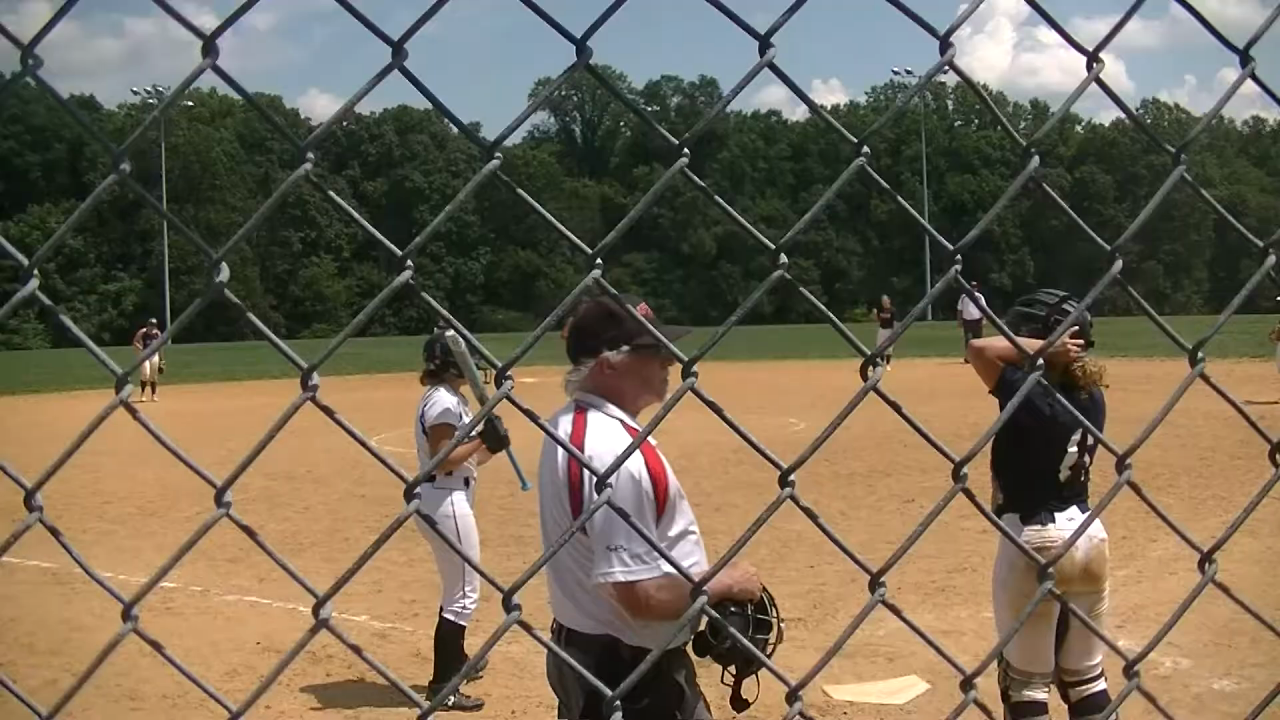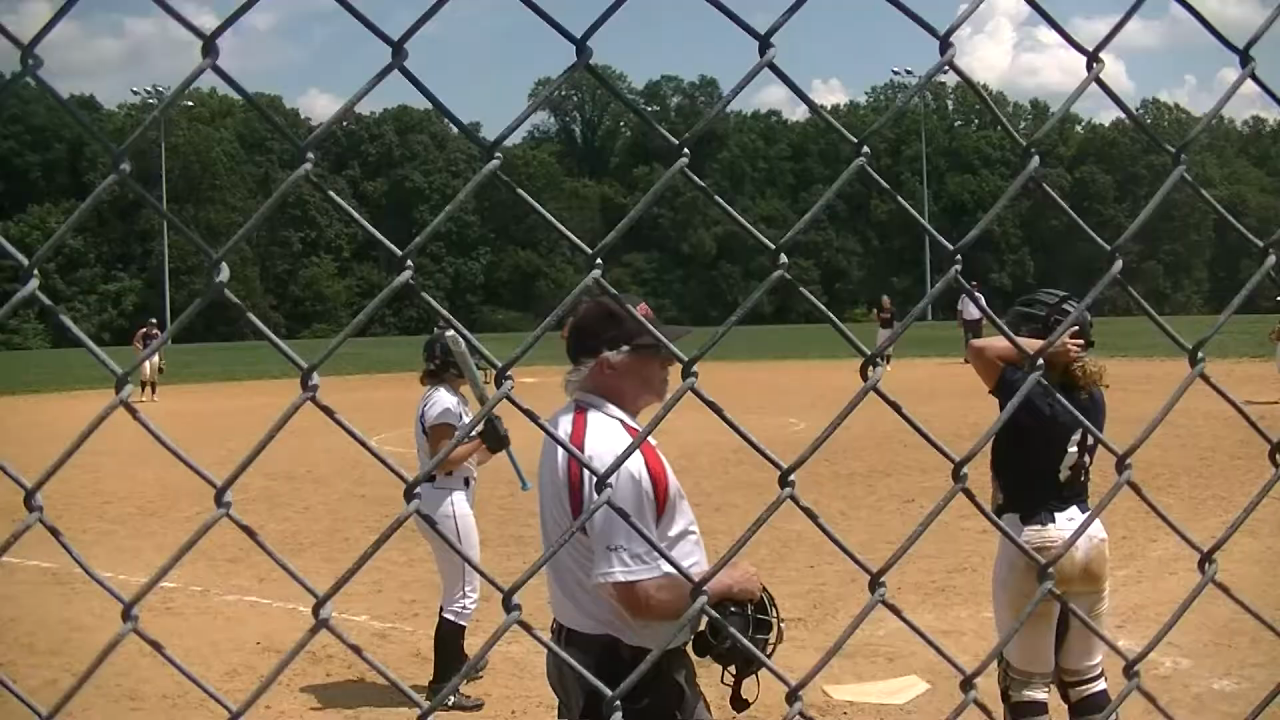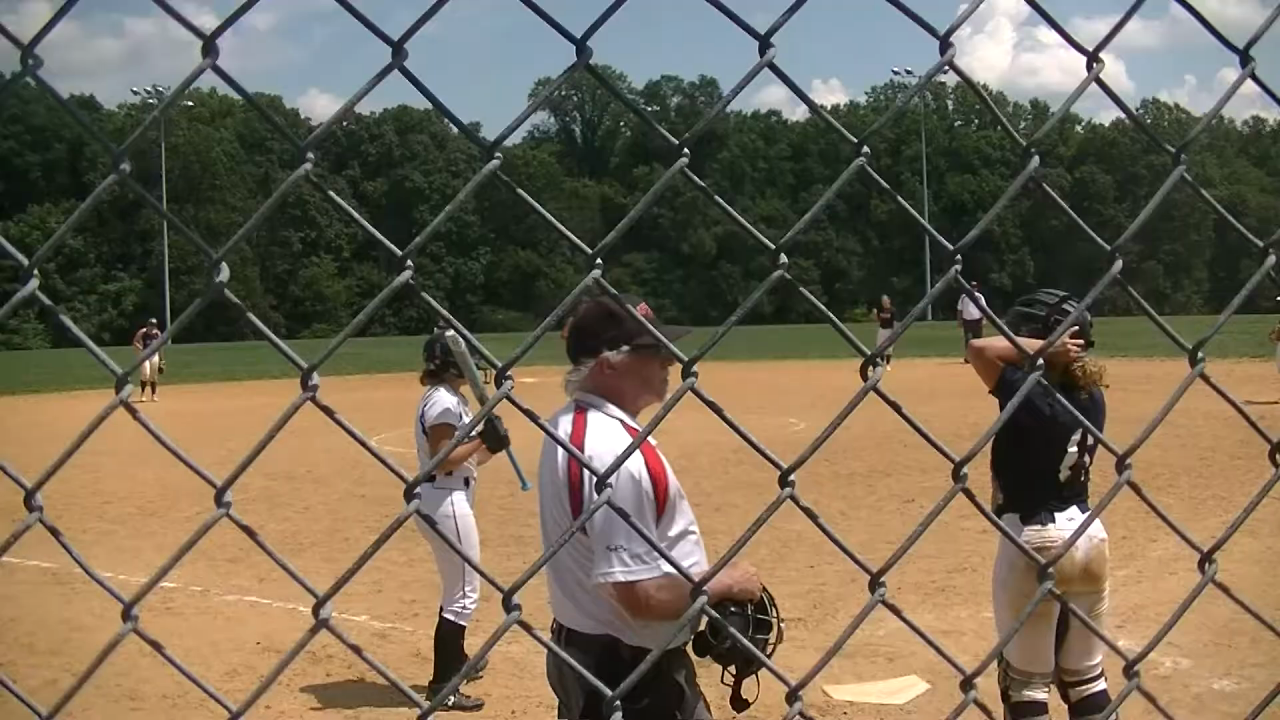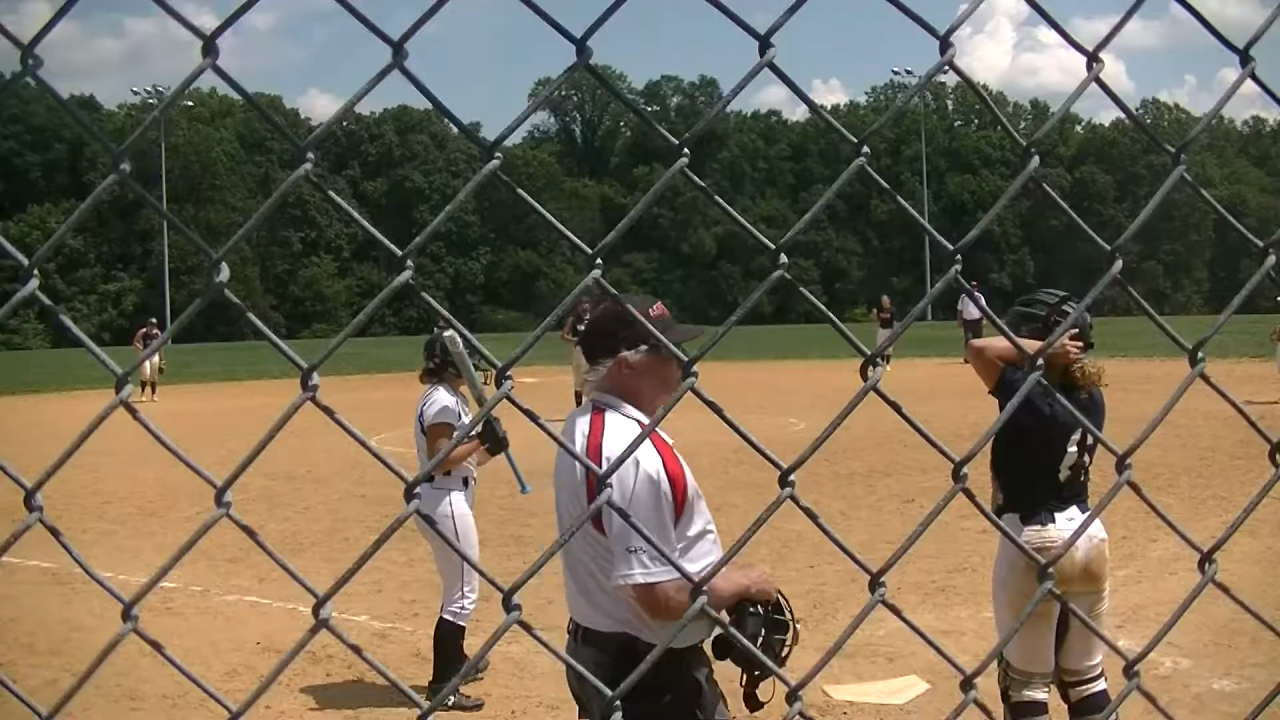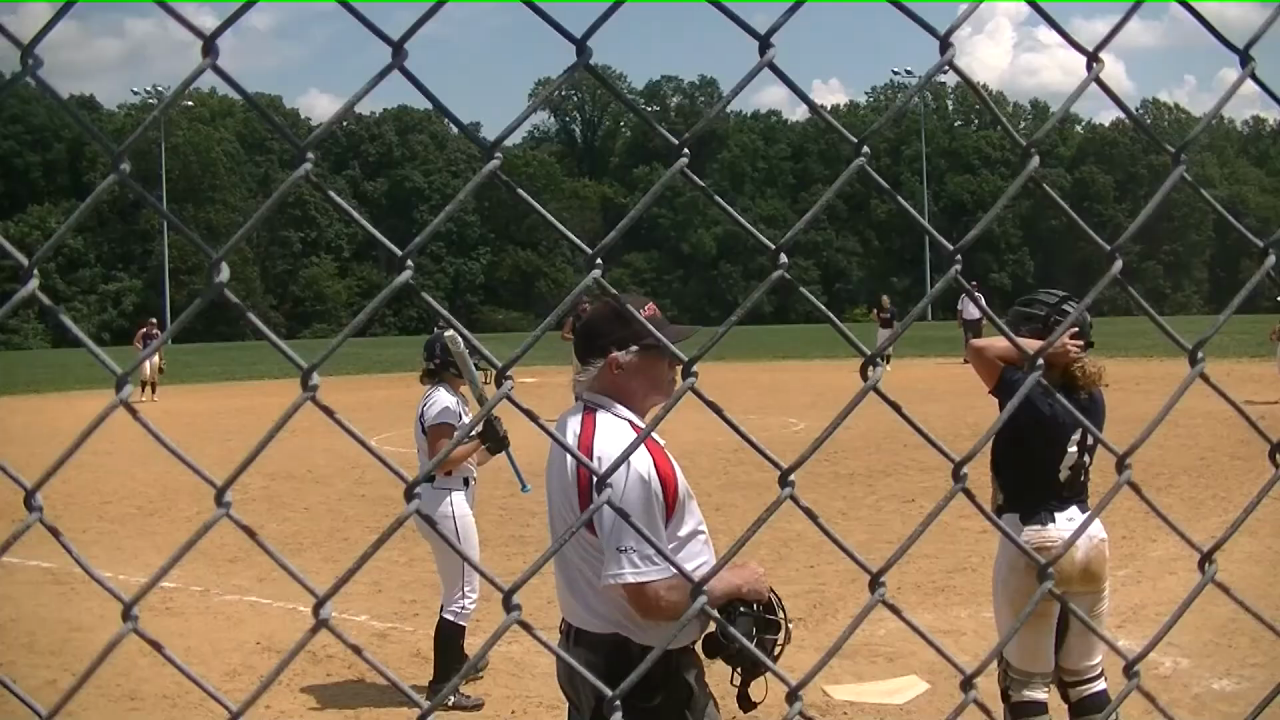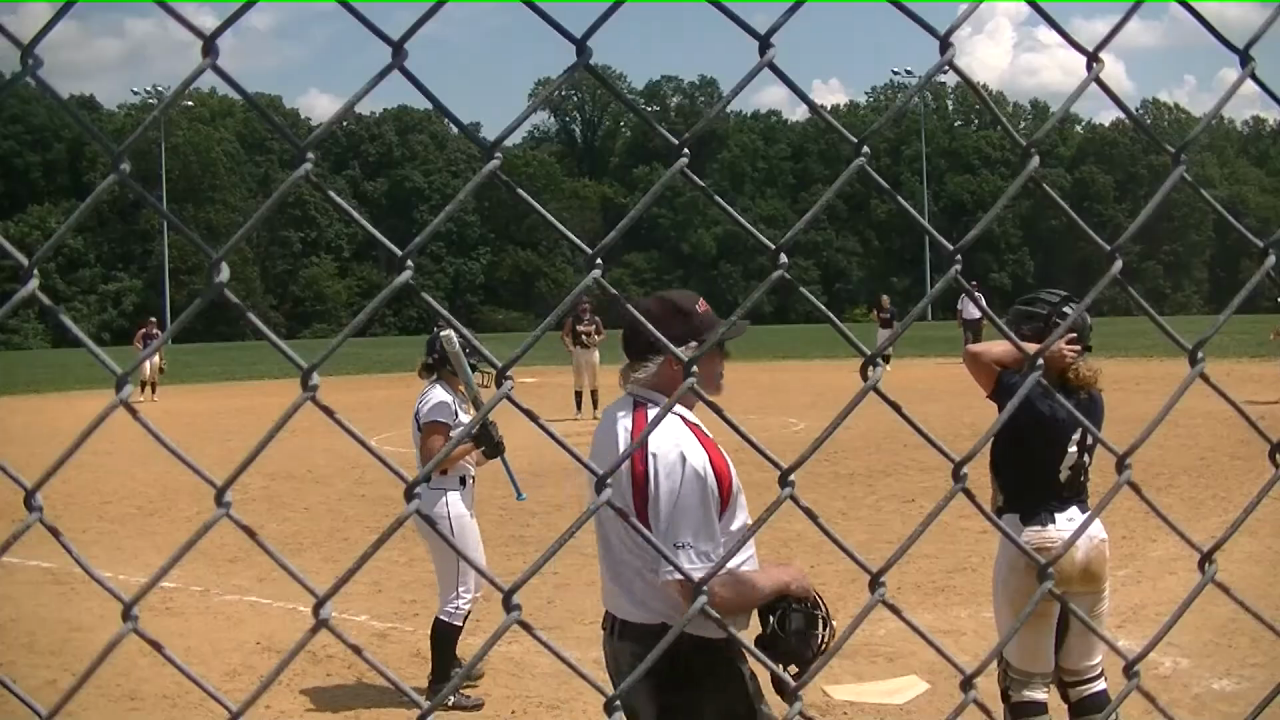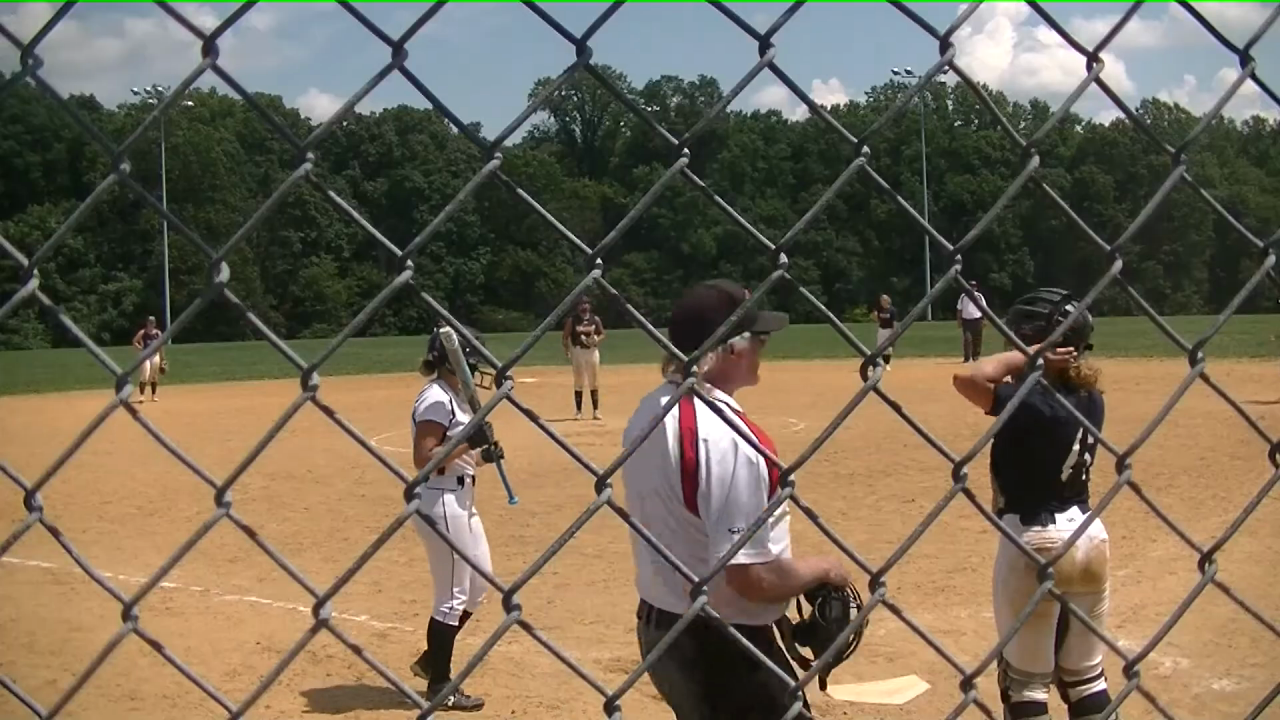
dt=0.1s
person 1, frame 1
left shoulder: (1032, 398)
right shoulder: (1091, 398)
left elbow: (978, 349)
left wrist: (1042, 349)
right wrist: (1056, 355)
left hip: (1033, 542)
right hip: (1088, 537)
left knee: (1025, 680)
right knee: (1085, 675)
person 1, frame 2
left shoulder: (1032, 398)
right shoulder: (1091, 398)
left elbow: (978, 349)
left wrist: (1041, 349)
right wrist: (1059, 357)
left hip: (1033, 542)
right hip: (1088, 537)
left knee: (1025, 680)
right knee: (1085, 674)
person 1, frame 3
left shoulder: (1032, 398)
right shoulder: (1091, 398)
left elbow: (978, 348)
left wrist: (1042, 349)
right wrist: (1063, 356)
left hip: (1033, 542)
right hip: (1088, 537)
left knee: (1025, 679)
right knee: (1085, 675)
person 1, frame 4
left shoulder: (1032, 399)
right shoulder: (1091, 398)
left elbow: (978, 349)
left wrist: (1041, 349)
right wrist: (1061, 357)
left hip: (1033, 542)
right hip: (1088, 537)
left knee: (1025, 679)
right knee: (1085, 674)
person 1, frame 5
left shoulder: (1032, 399)
right shoulder: (1091, 398)
left elbow: (978, 347)
left wrist: (1042, 349)
right wrist: (1054, 356)
left hip: (1032, 541)
right hip: (1087, 536)
left knee: (1025, 680)
right knee: (1085, 674)
person 1, frame 6
left shoulder: (1031, 400)
right shoulder: (1089, 399)
left elbow: (975, 354)
left wrist: (1039, 353)
right wrist: (1049, 359)
left hip: (1033, 542)
right hip: (1088, 536)
left knee: (1025, 680)
right knee: (1085, 674)
person 1, frame 7
left shoulder: (1034, 401)
right shoulder: (1090, 398)
left elbow: (967, 378)
left wrist: (1027, 357)
right wrist: (1031, 363)
left hip: (1034, 543)
right hip: (1089, 537)
left knee: (1025, 681)
right knee: (1086, 674)
person 2, frame 1
left shoulder: (568, 426)
right shoulder: (620, 452)
right elbow: (642, 595)
left wrist: (706, 575)
right wrist: (726, 581)
left hip: (584, 654)
right hip: (629, 669)
person 2, frame 2
left shoulder: (569, 425)
right shoulder: (619, 452)
right elbow: (642, 595)
left wrist: (706, 576)
right wrist: (726, 581)
left hip: (585, 654)
right hip: (629, 669)
person 2, frame 3
left shoulder: (570, 424)
right shoulder: (619, 453)
right elbow: (642, 595)
left wrist: (709, 575)
right wrist: (727, 581)
left hip: (586, 654)
right hip: (631, 671)
person 2, frame 4
left shoulder: (586, 424)
right shoulder: (637, 454)
right elbow: (661, 596)
left wrist: (725, 575)
right wrist: (743, 582)
left hip: (603, 654)
right hip: (650, 670)
person 2, frame 5
left shoulder: (576, 425)
right shoulder: (629, 456)
right elbow: (651, 596)
left wrist: (718, 576)
right wrist: (736, 581)
left hip: (591, 650)
right hip: (641, 669)
person 2, frame 6
left shoulder: (617, 420)
right shoulder: (681, 450)
right elbow: (704, 590)
right wrist: (780, 579)
left hip: (632, 639)
right hip: (685, 658)
person 2, frame 7
left shoulder: (650, 412)
right shoulder: (729, 439)
right elbow: (754, 578)
right wrist: (822, 570)
left hip: (661, 626)
right hip: (721, 649)
person 3, frame 1
left shoulder: (448, 398)
right shoulder: (443, 401)
right elbow: (444, 462)
left wrist: (489, 447)
right wrist: (482, 438)
left hip: (447, 500)
right hip: (446, 503)
left knee: (459, 587)
right knee: (463, 593)
left ankle: (455, 661)
right ankle: (441, 686)
person 3, frame 2
left shoulder: (448, 398)
right shoulder: (443, 402)
right elbow: (444, 462)
left wrist: (489, 447)
right wrist: (482, 438)
left hip: (447, 500)
right hip: (446, 503)
left knee: (460, 587)
right knee: (463, 593)
left ankle: (456, 661)
right ankle: (441, 685)
person 3, frame 3
left shoulder: (448, 398)
right shoulder: (443, 401)
right elbow: (443, 461)
left wrist: (489, 447)
right wrist: (481, 437)
left hip: (449, 500)
right hip: (447, 503)
left knee: (459, 587)
right knee: (463, 594)
left ankle: (455, 661)
right ankle: (441, 686)
person 3, frame 4
left shoulder: (449, 398)
right shoulder: (442, 401)
right elbow: (440, 461)
left wrist: (488, 448)
right wrist: (480, 438)
left hip: (449, 500)
right hip: (446, 503)
left knee: (460, 587)
right knee: (462, 594)
left ankle: (455, 661)
right ankle: (441, 686)
person 3, frame 5
left shoulder: (452, 398)
right shoulder: (442, 401)
right elbow: (442, 461)
left wrist: (488, 449)
right wrist: (482, 439)
left hip: (455, 500)
right hip: (446, 503)
left knee: (462, 587)
right knee: (463, 594)
left ankle: (454, 659)
right ankle: (441, 684)
person 3, frame 6
left shoulder: (454, 396)
right shoulder: (438, 399)
right elbow: (432, 460)
left wrist: (485, 452)
right wrist: (476, 441)
left hip: (455, 500)
right hip: (444, 503)
left knee: (469, 585)
right knee: (457, 594)
left ankle: (447, 662)
right ankle: (440, 685)
person 3, frame 7
left shoulder: (459, 396)
right shoulder: (435, 398)
right elbow: (423, 458)
left wrist: (483, 455)
right wrist: (469, 442)
left hip: (461, 500)
right hip: (442, 502)
left knee: (478, 585)
right knee: (452, 597)
left ankle: (434, 660)
right ankle: (440, 685)
